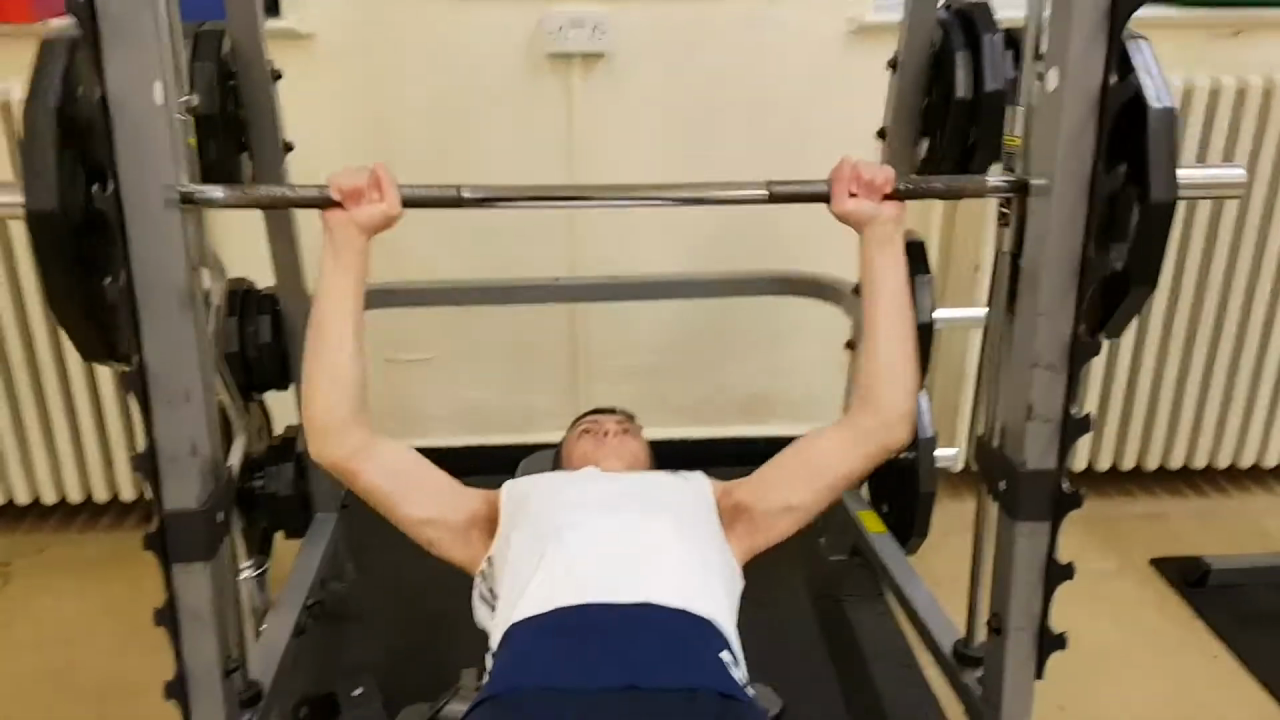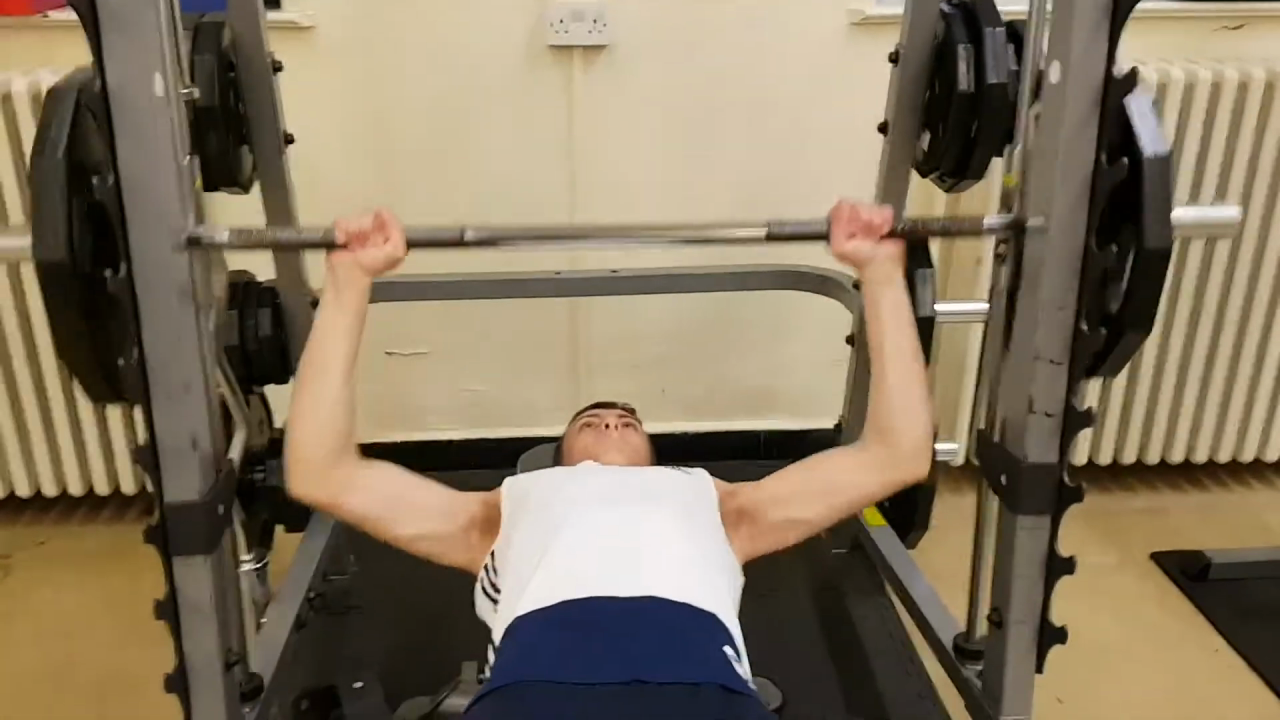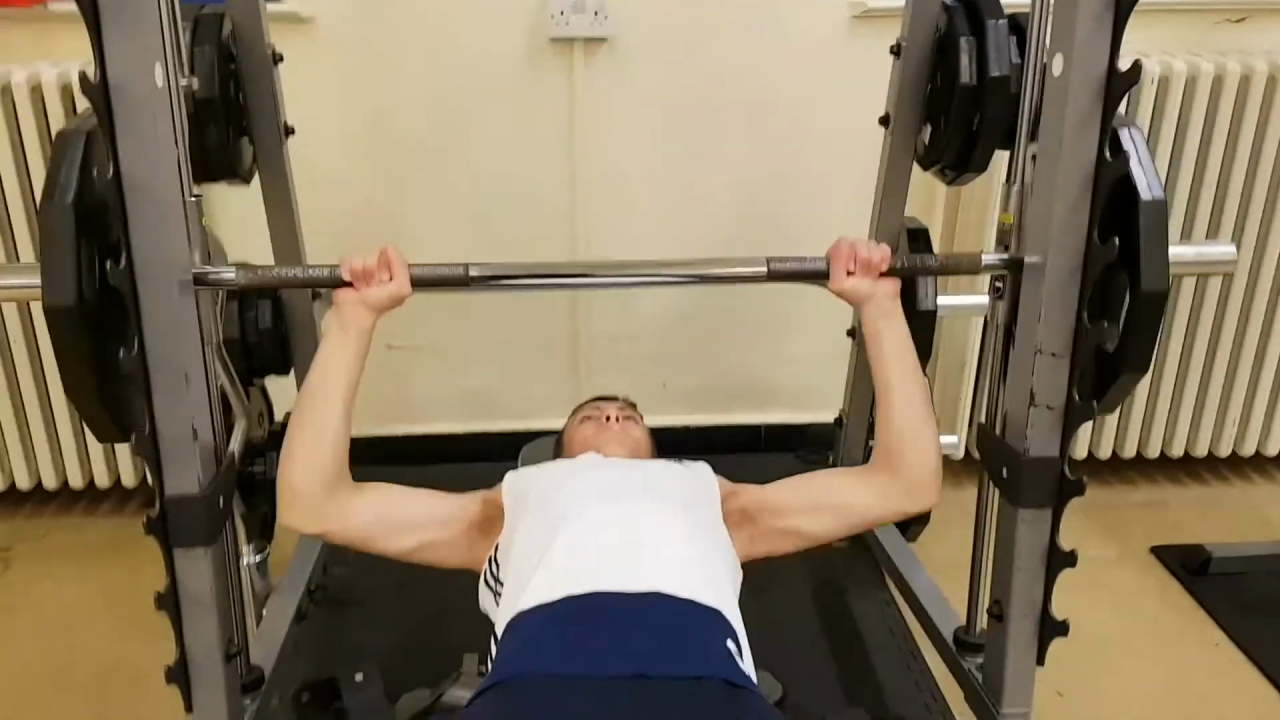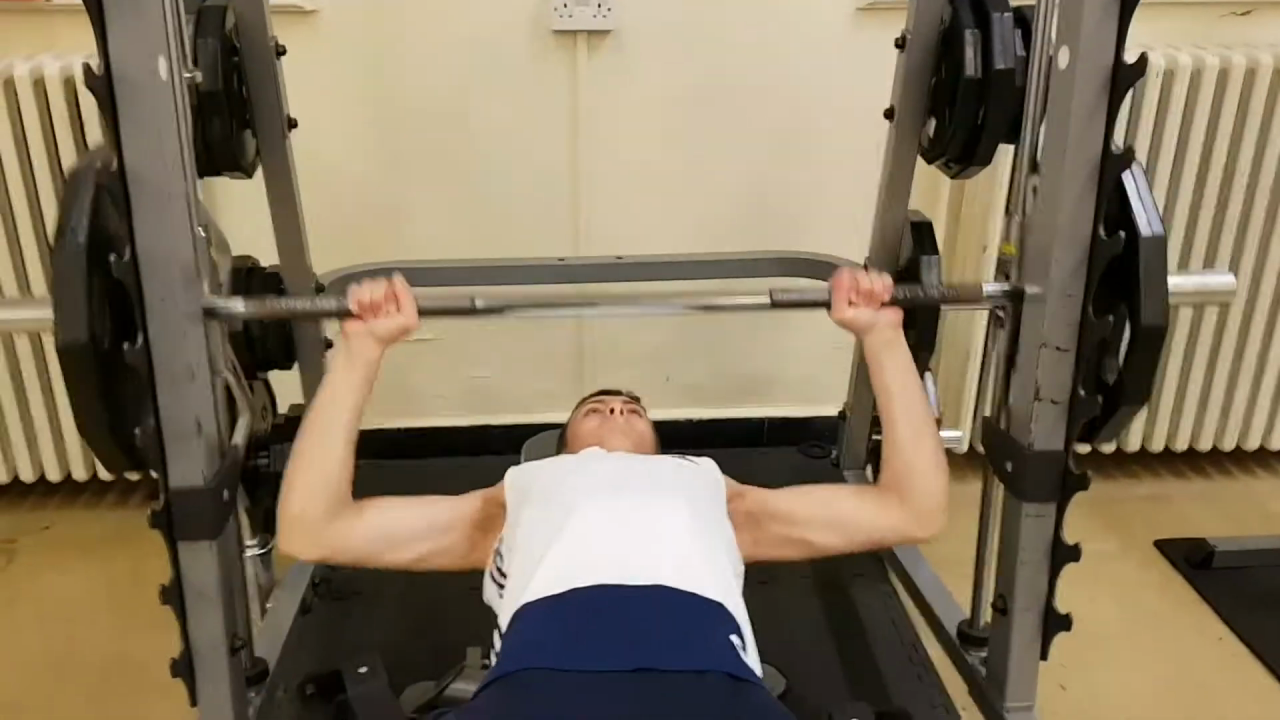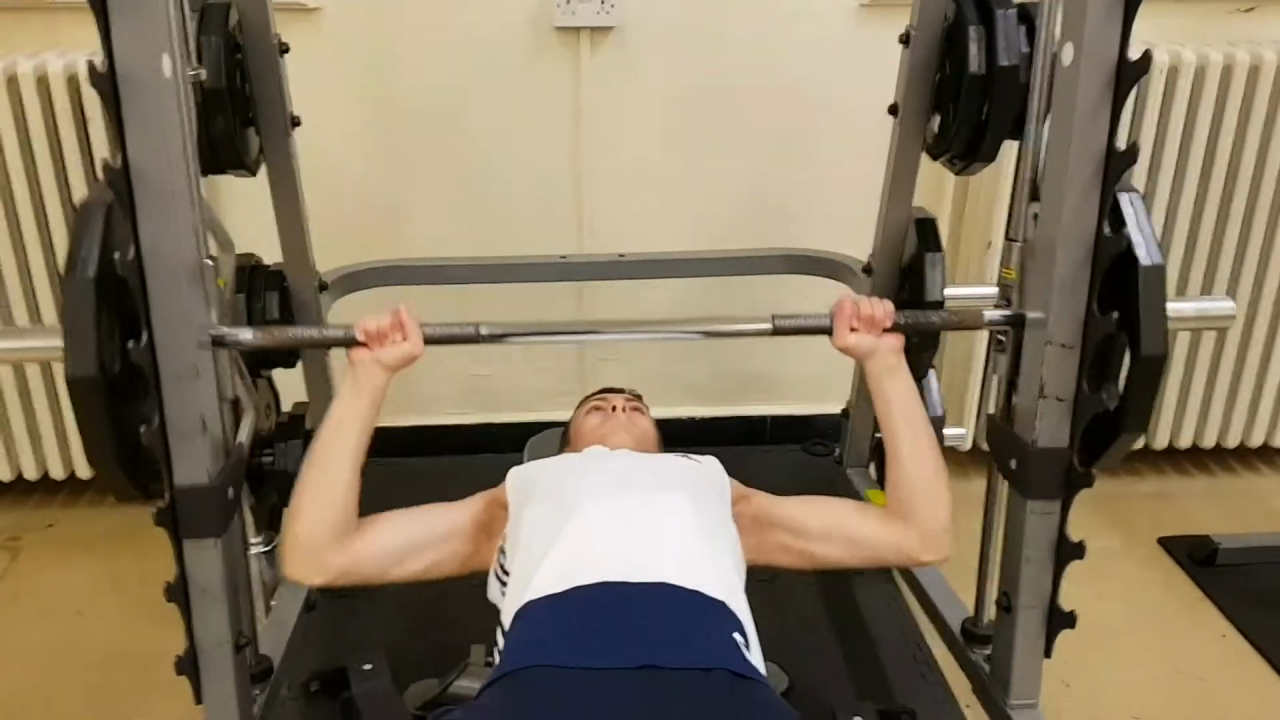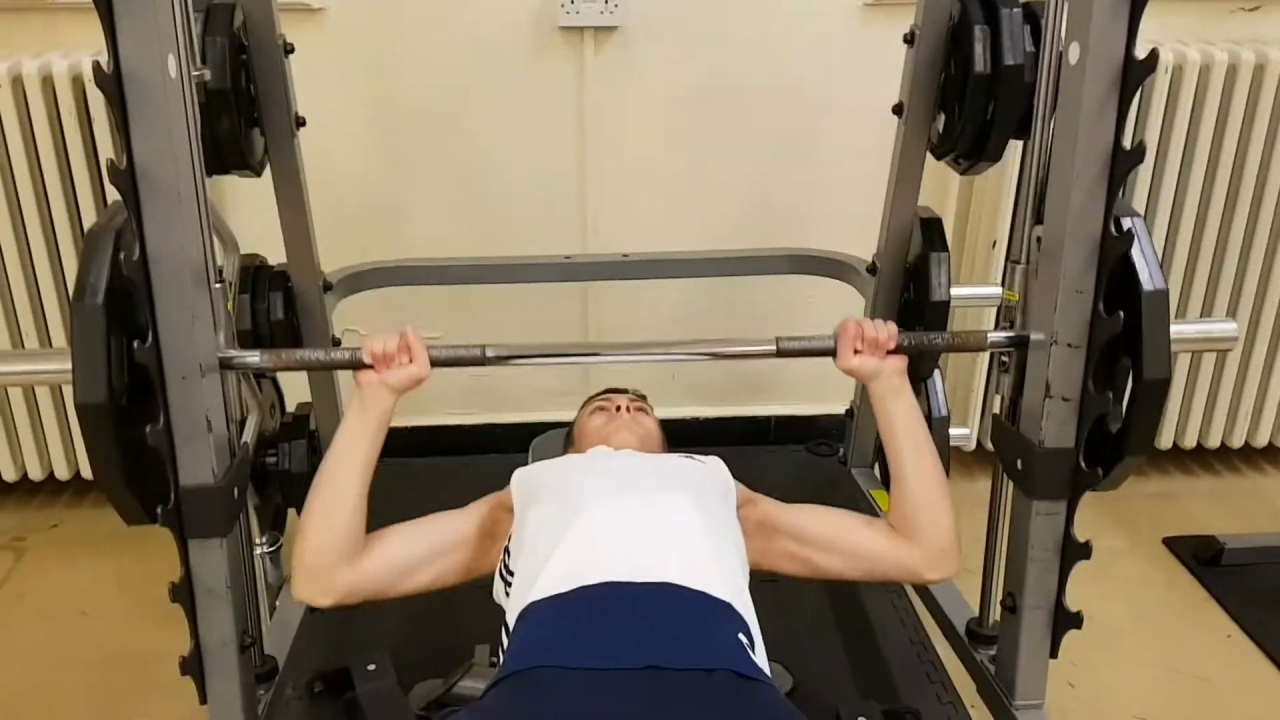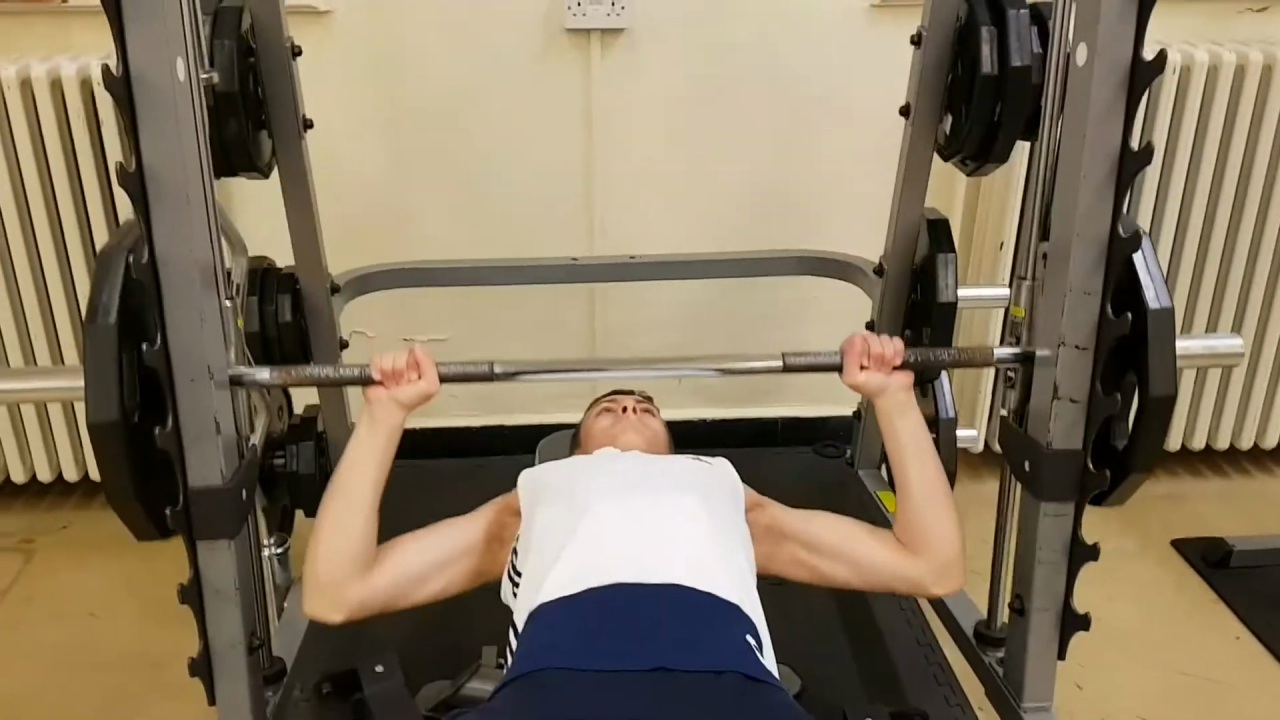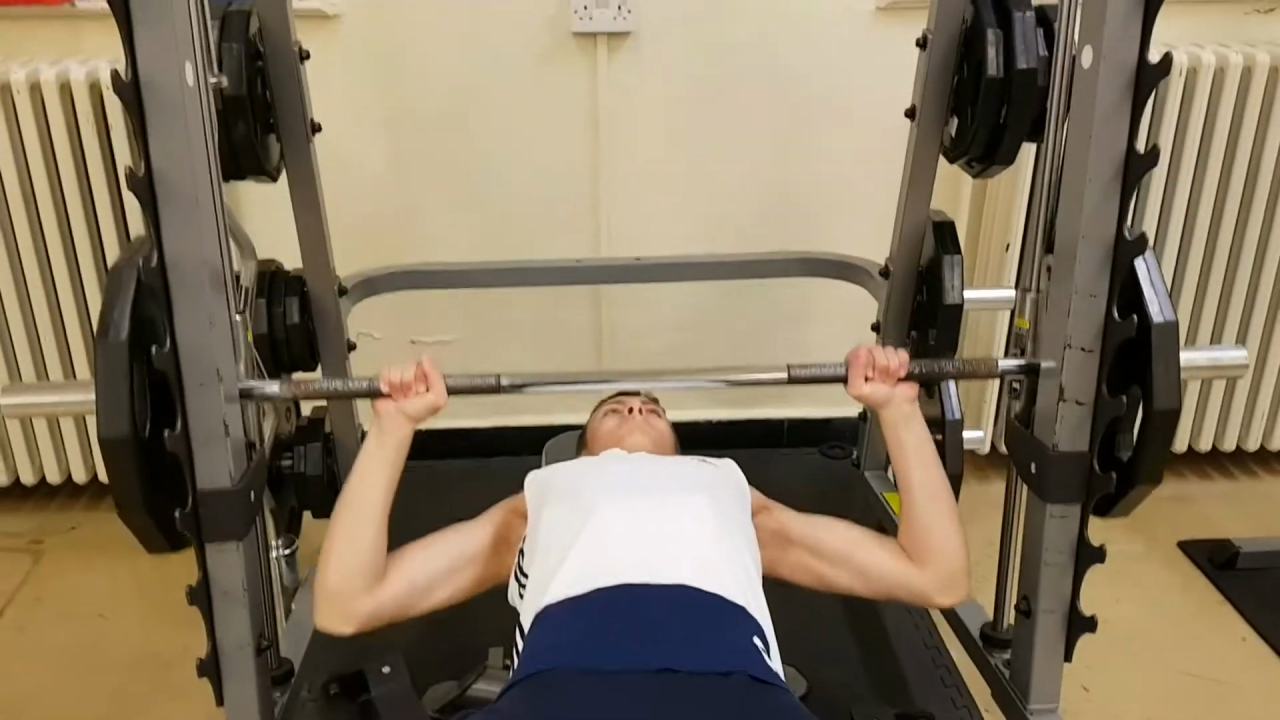
dt=0.1s
person 1, frame 1
left shoulder: (707, 503)
right shoulder: (506, 512)
left elbow: (881, 423)
right elbow: (338, 439)
left wrist: (882, 234)
right wrist: (346, 240)
person 1, frame 2
left shoulder: (710, 501)
right shoulder: (509, 510)
left elbow: (898, 455)
right elbow: (320, 471)
left wrist: (881, 270)
right wrist: (350, 278)
person 1, frame 3
left shoulder: (709, 495)
right shoulder: (512, 501)
left elbow: (907, 485)
right elbow: (310, 503)
left wrist: (879, 308)
right wrist: (352, 322)
person 1, frame 4
left shoulder: (712, 488)
right shoulder: (515, 498)
left elbow: (916, 509)
right elbow: (310, 527)
left wrist: (880, 334)
right wrist: (361, 348)
person 1, frame 5
left shoulder: (714, 486)
right shoulder: (519, 494)
left elbow: (922, 534)
right elbow: (314, 555)
left wrist: (883, 362)
right wrist: (367, 378)
person 1, frame 6
left shoulder: (720, 488)
right shoulder: (523, 497)
left elbow: (928, 552)
right elbow: (322, 574)
left wrist: (886, 380)
right wrist: (375, 397)
person 1, frame 7
left shoulder: (727, 490)
right shoulder: (530, 497)
left elbow: (933, 567)
right elbow: (335, 591)
left wrist: (892, 399)
right wrist: (385, 413)
person 1, frame 8
left shoulder: (734, 491)
right shoulder: (537, 499)
left elbow: (939, 577)
right elbow: (344, 603)
left wrist: (897, 409)
right wrist: (394, 424)
